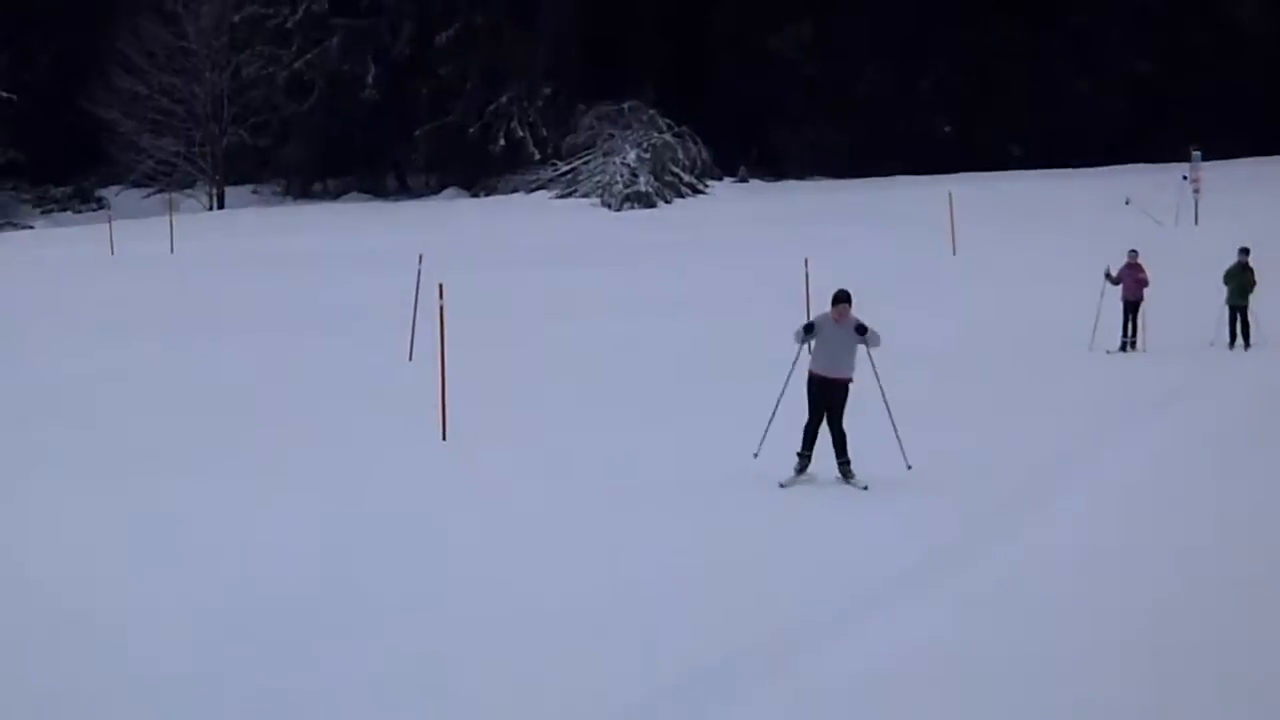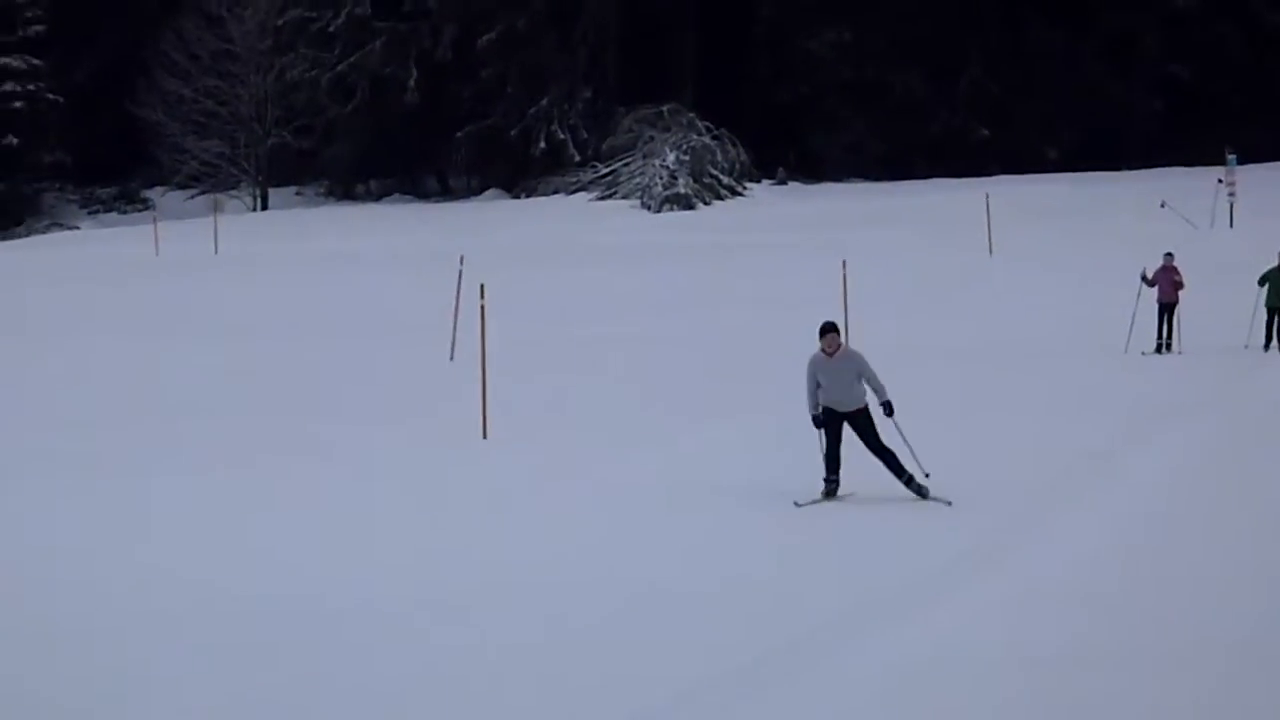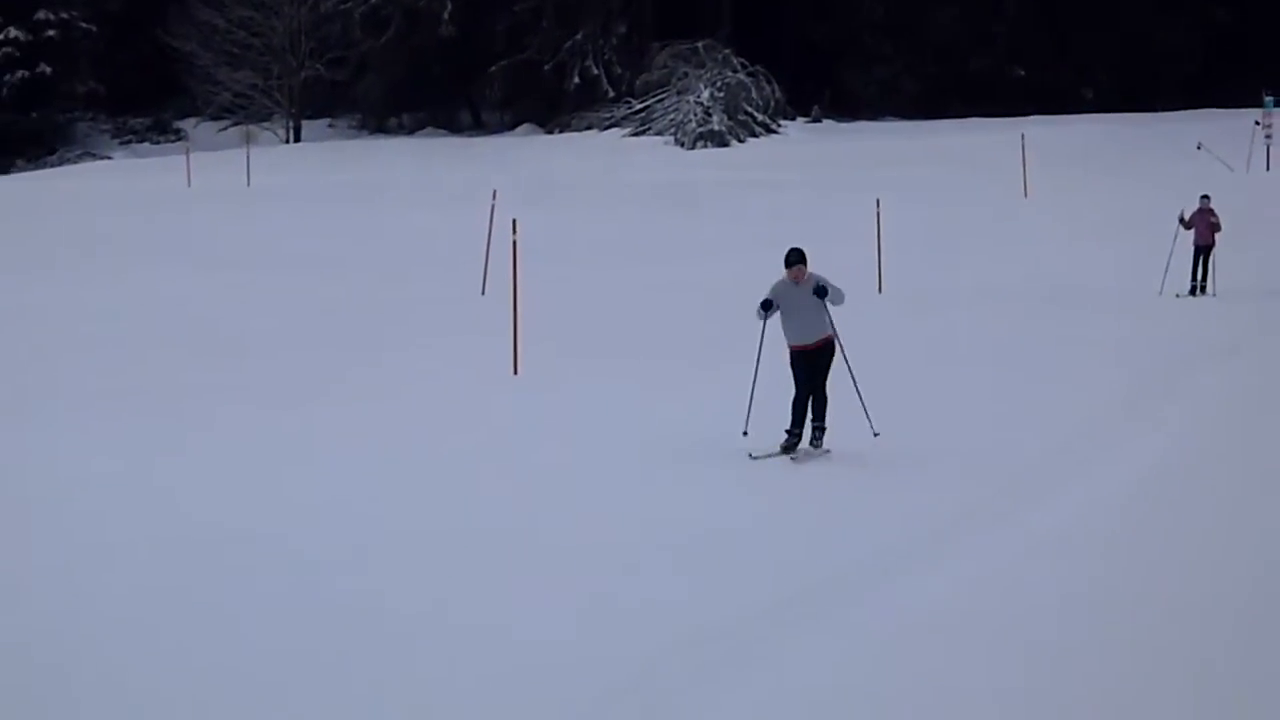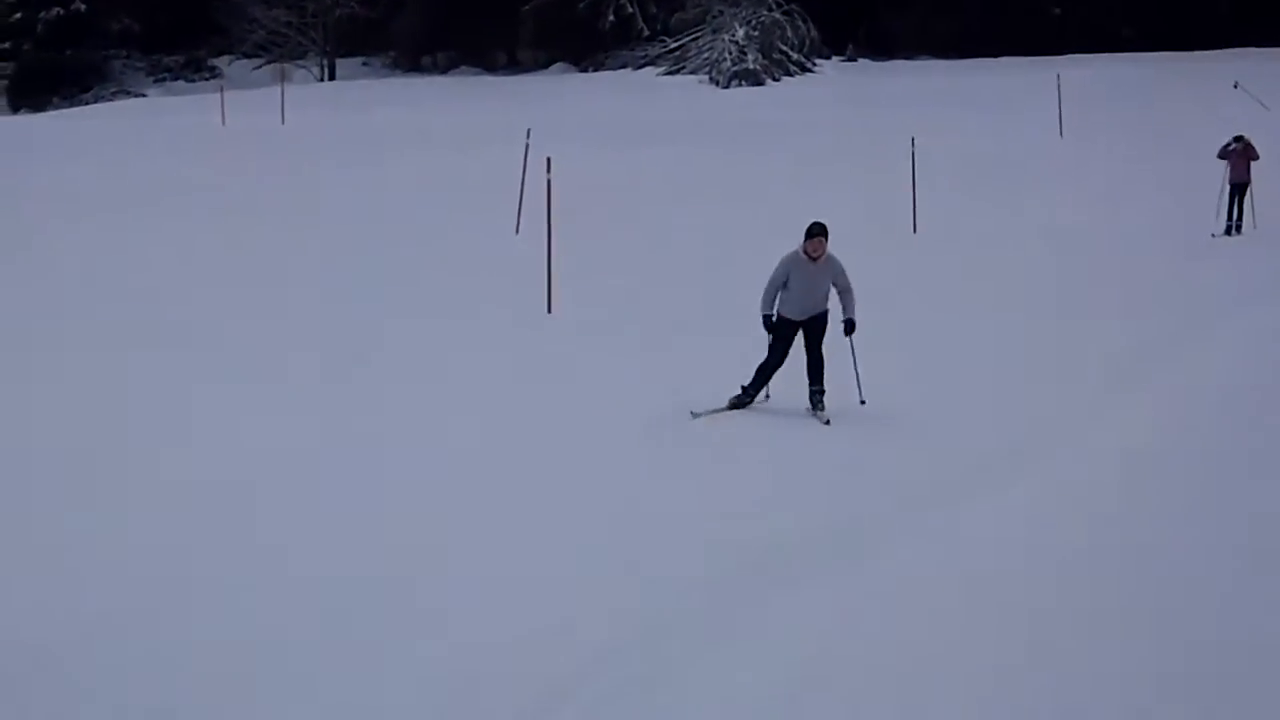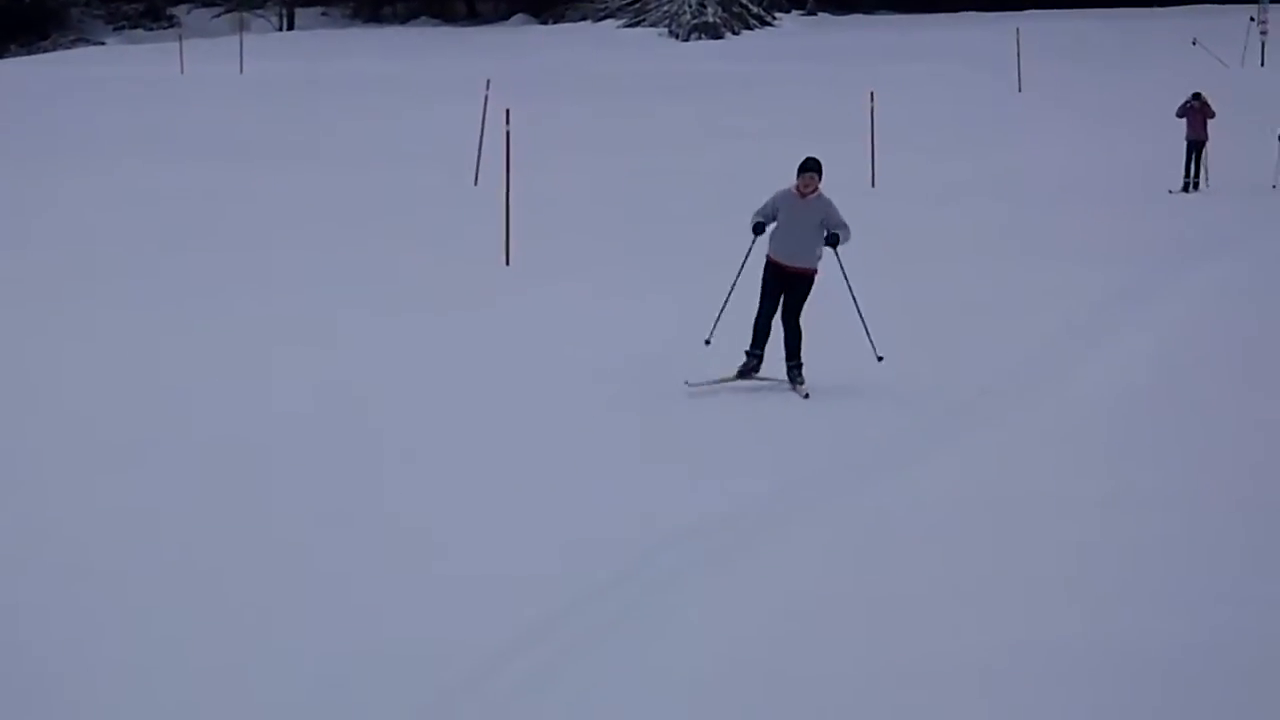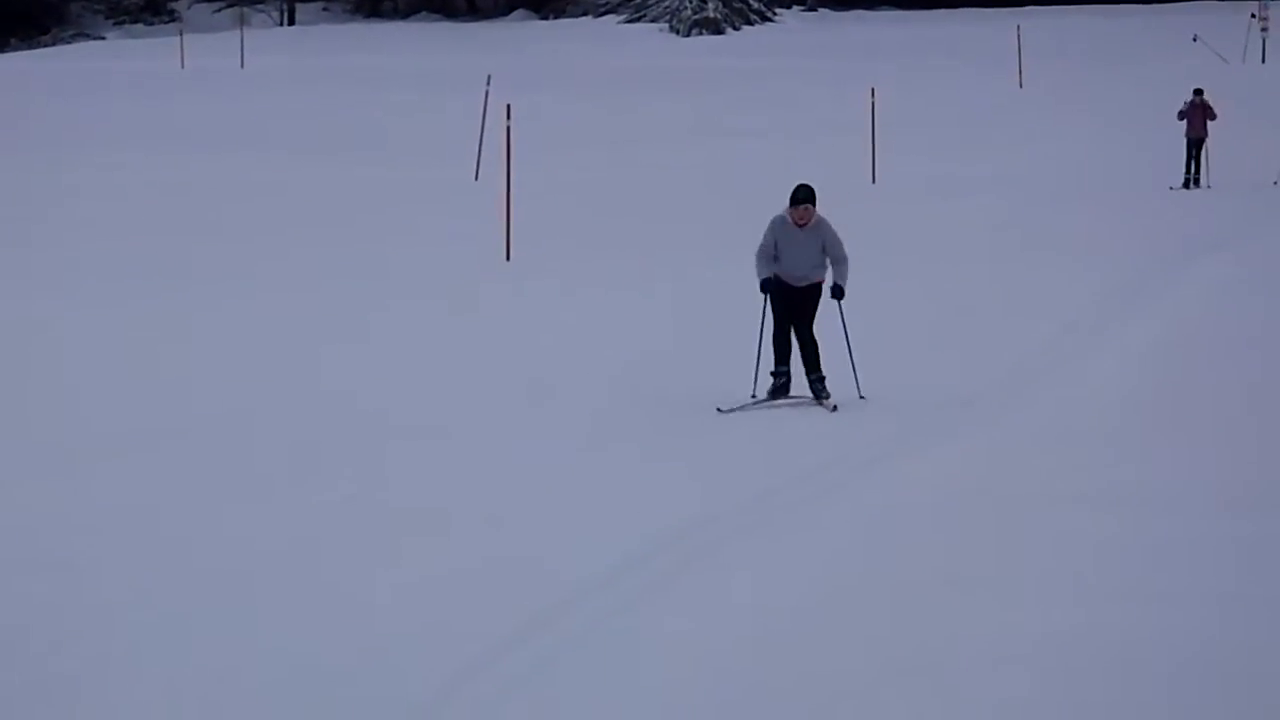
dt=0.5s
person 1, frame 1
left shoulder: (856, 326)
right shoulder: (821, 321)
left elbow: (876, 341)
right elbow: (799, 338)
left wrist: (866, 332)
right wrist: (806, 330)
left hip: (841, 381)
right hip: (817, 378)
left knee: (835, 423)
right knee: (815, 418)
left ankle: (844, 464)
right ankle: (804, 457)
person 1, frame 2
left shoulder: (853, 356)
right shoulder: (815, 361)
left elbow: (870, 378)
right elbow: (812, 388)
left wrist: (884, 399)
right wrist: (814, 412)
left hip: (858, 408)
right hip: (830, 410)
left knee: (876, 445)
right knee: (833, 443)
left ankle: (907, 479)
right ankle: (831, 483)
person 1, frame 3
left shoulder: (816, 281)
right shoulder: (779, 288)
left elbow: (839, 298)
right elbow: (762, 315)
left wrist: (826, 292)
right wrist: (764, 307)
left hip: (823, 343)
right hip: (798, 348)
left knee: (818, 386)
right knee: (802, 390)
left ankle: (817, 431)
right ankle: (794, 434)
person 1, frame 4
left shoulder: (832, 264)
right shoulder: (790, 260)
left elbow: (845, 290)
right elbow: (773, 286)
left wrist: (849, 316)
right wrist: (767, 314)
left hip: (816, 315)
right hip: (787, 317)
left knee: (814, 351)
right knee: (775, 358)
left ankle: (816, 394)
right ankle: (749, 393)
person 1, frame 5
left shoulder: (824, 205)
right shoulder: (782, 197)
left elbow: (844, 230)
right elbow: (764, 216)
left wrist: (836, 236)
right wrist: (758, 222)
left hip: (804, 271)
right hip: (775, 265)
left knee: (790, 317)
right knee: (765, 311)
left ankle: (794, 367)
right ankle: (754, 359)
person 1, frame 6
left shoulder: (823, 226)
right shoulder: (778, 223)
left elbow: (840, 258)
right elbow: (763, 255)
left wrist: (839, 284)
right wrist: (764, 278)
left hip: (810, 285)
right hip: (780, 282)
left knee: (803, 330)
right knee: (782, 327)
left ankle: (816, 380)
right ankle: (781, 377)
